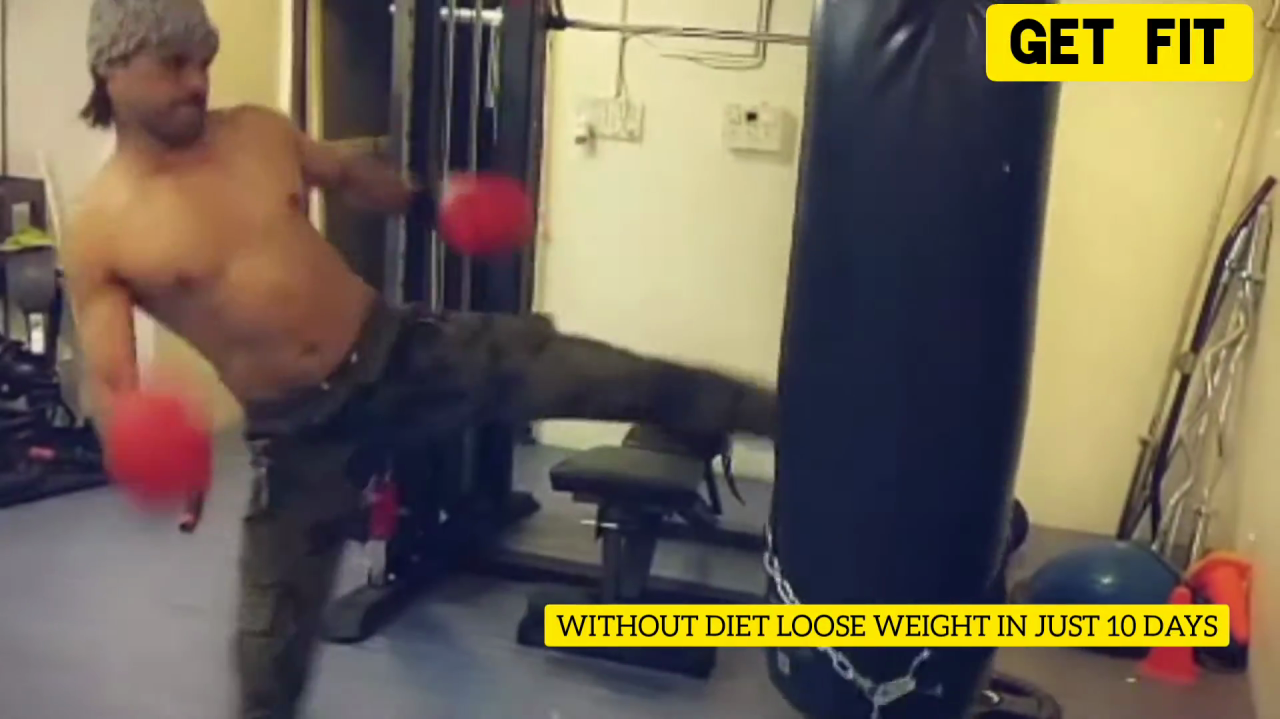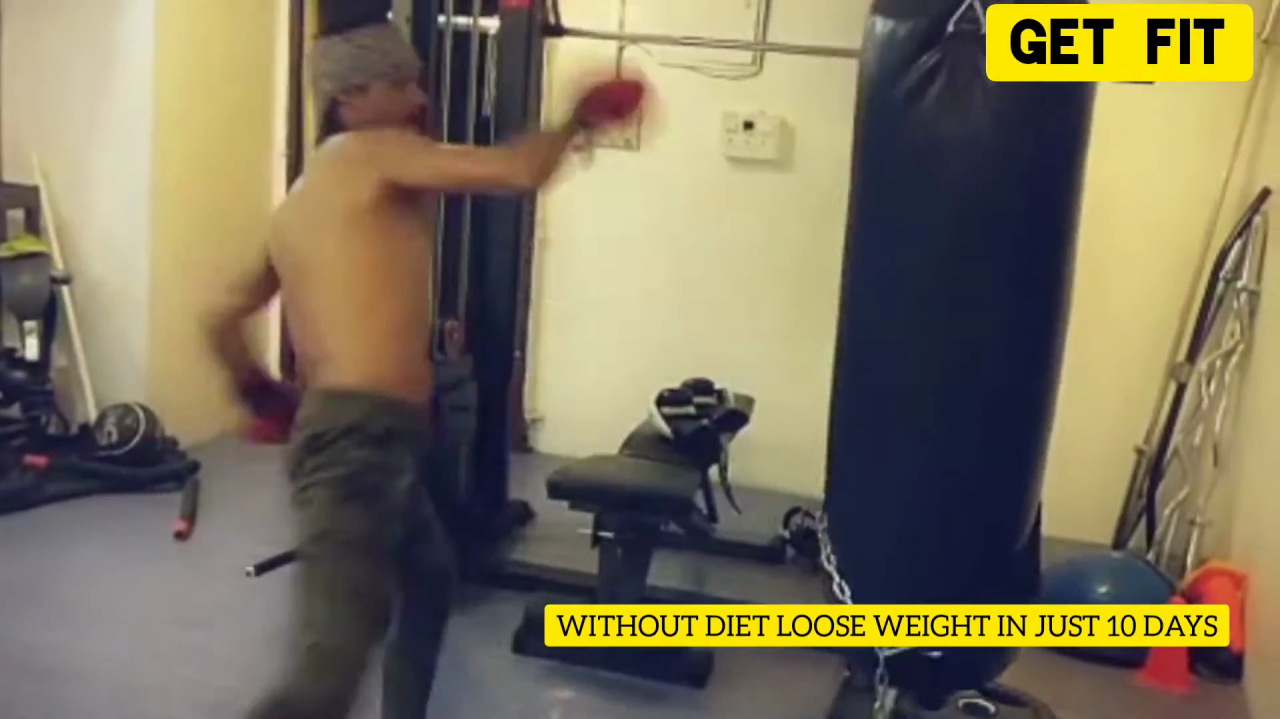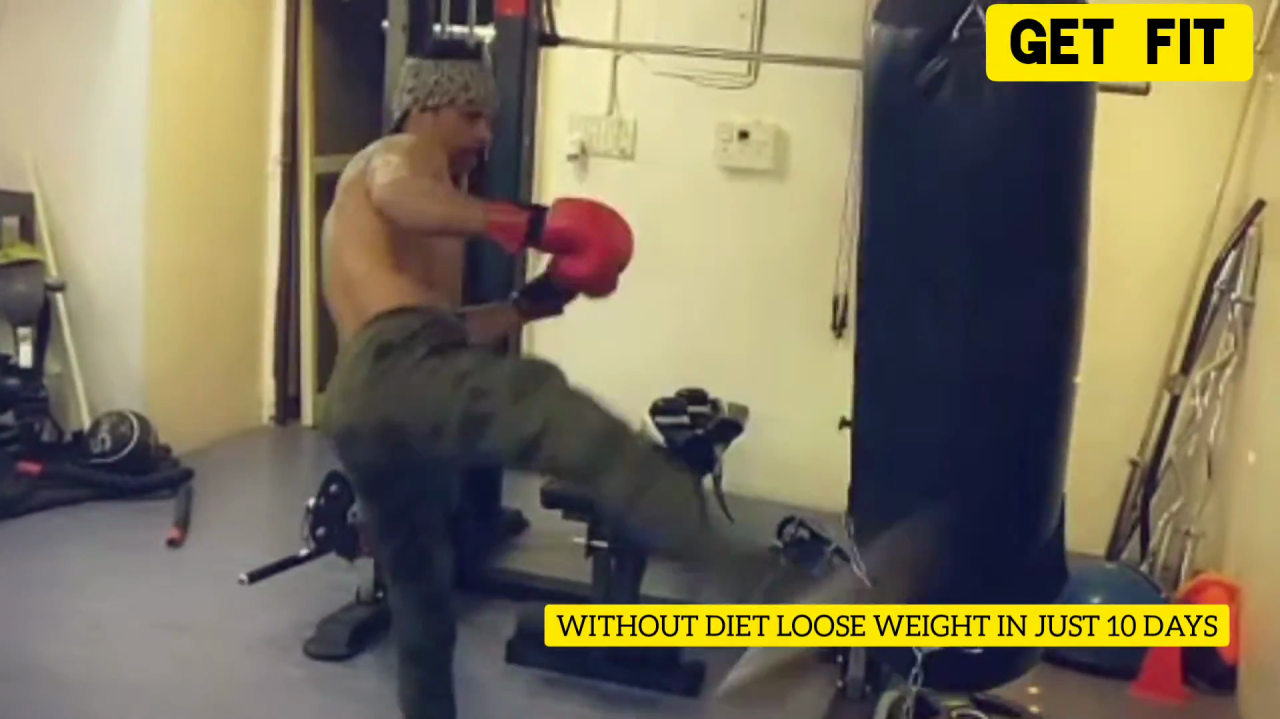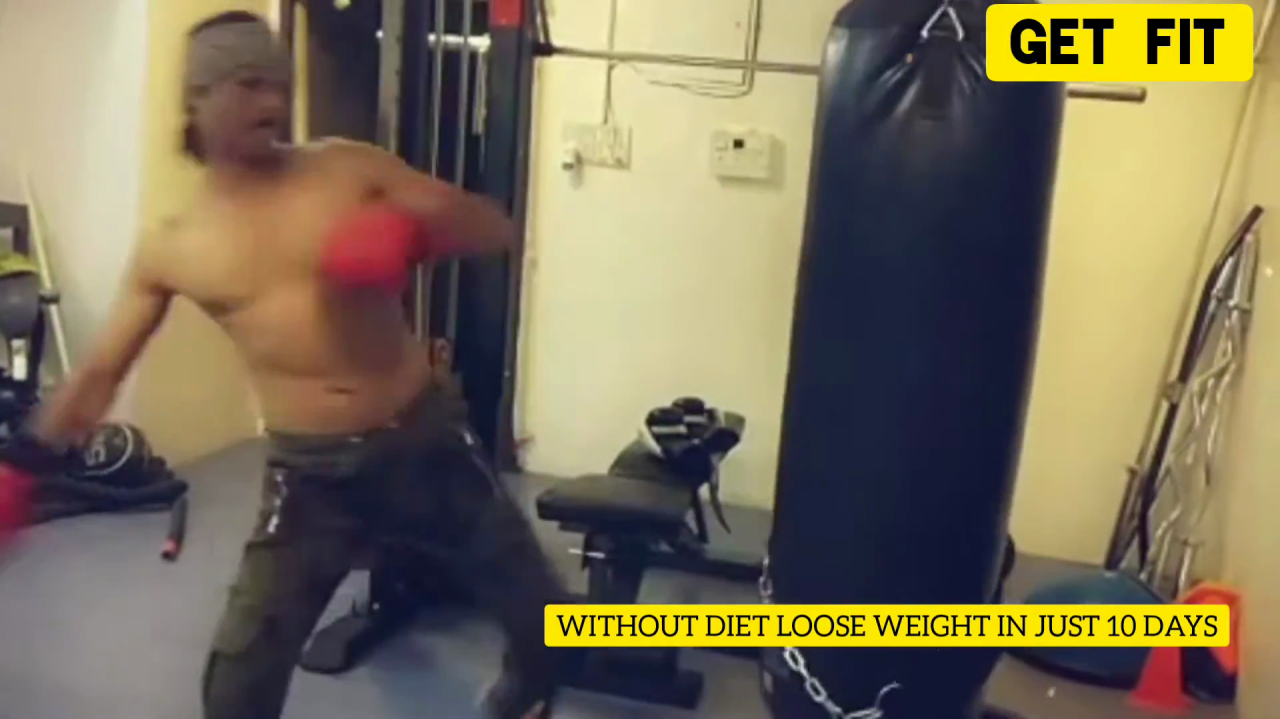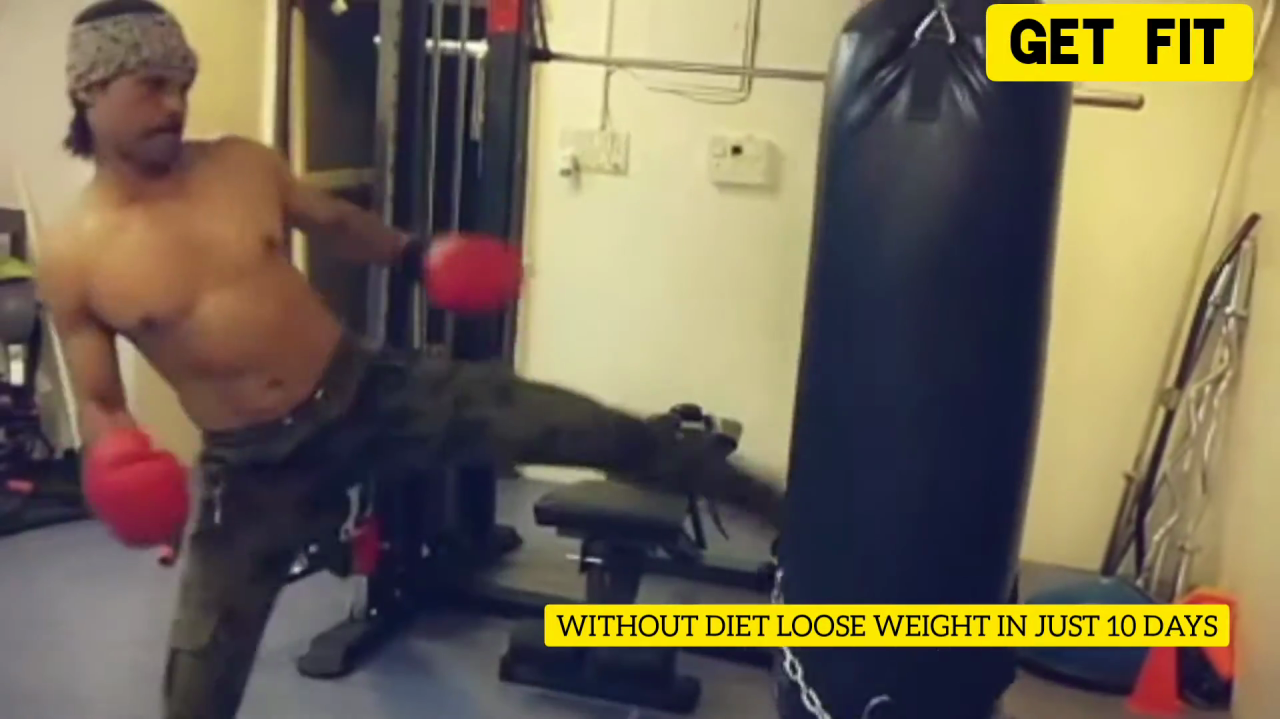
dt=0.4s
person 1, frame 1
left shoulder: (260, 133)
right shoulder: (98, 230)
left elbow: (352, 173)
right elbow: (113, 393)
left wrist: (426, 203)
left hip: (393, 354)
right hip: (292, 430)
left knee: (603, 380)
right knee: (273, 641)
left ankle: (783, 411)
person 1, frame 2
left shoulder: (299, 209)
right shoulder: (373, 154)
left elbow: (223, 329)
right elbow: (519, 171)
left wrist: (275, 402)
right wrist: (583, 114)
left hip: (354, 440)
right hip: (361, 445)
left knee: (428, 587)
person 1, frame 3
left shoulder: (359, 195)
right shoulder: (399, 158)
right elbow: (403, 199)
left wrist: (540, 299)
right wrist: (529, 223)
left hip: (358, 404)
right hip: (405, 367)
left knee: (422, 611)
right knee: (582, 438)
person 1, frame 4
left shoulder: (350, 167)
right shoulder: (171, 247)
left elbow: (495, 229)
right elbow: (98, 376)
left wrist: (426, 231)
left hip: (419, 441)
right hip: (311, 476)
left knee: (530, 606)
person 1, frame 5
left shoulder: (243, 162)
right shoulder: (72, 256)
left elbow: (334, 217)
right elbow: (96, 400)
left wrist: (418, 256)
right wrist: (115, 458)
left hip: (365, 392)
right hip: (256, 458)
left knee: (572, 425)
left ankle: (740, 488)
